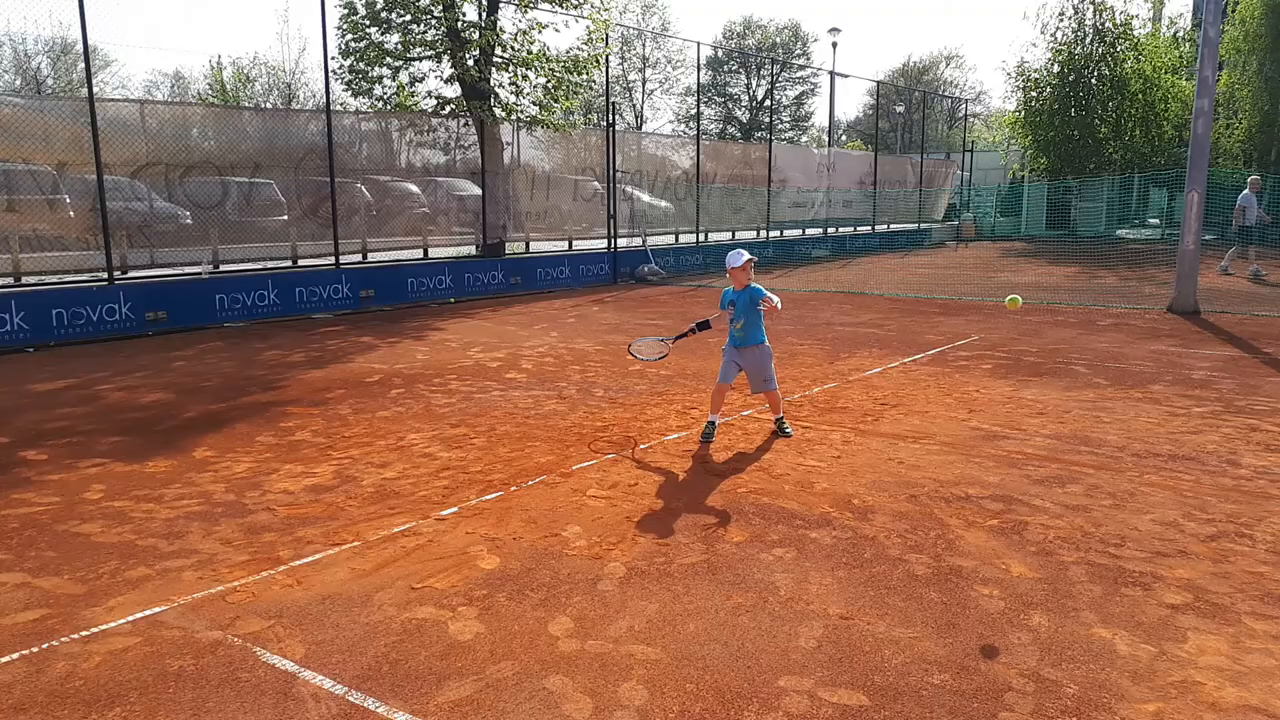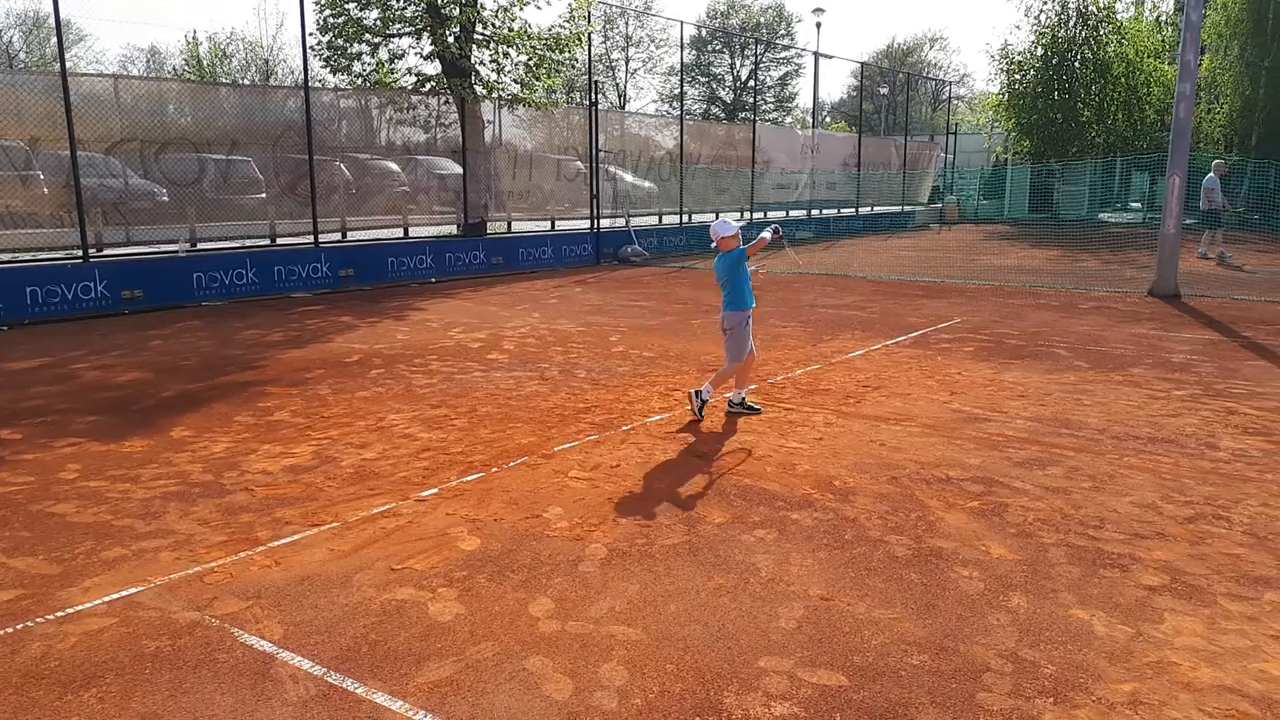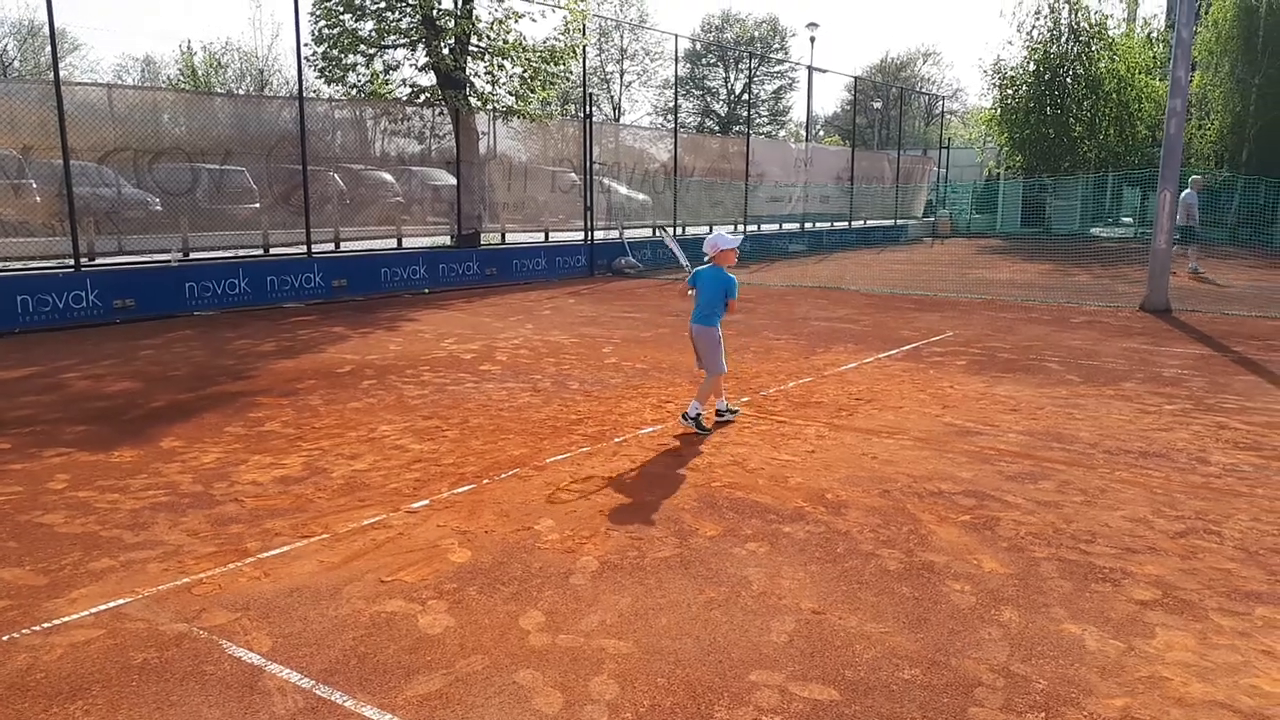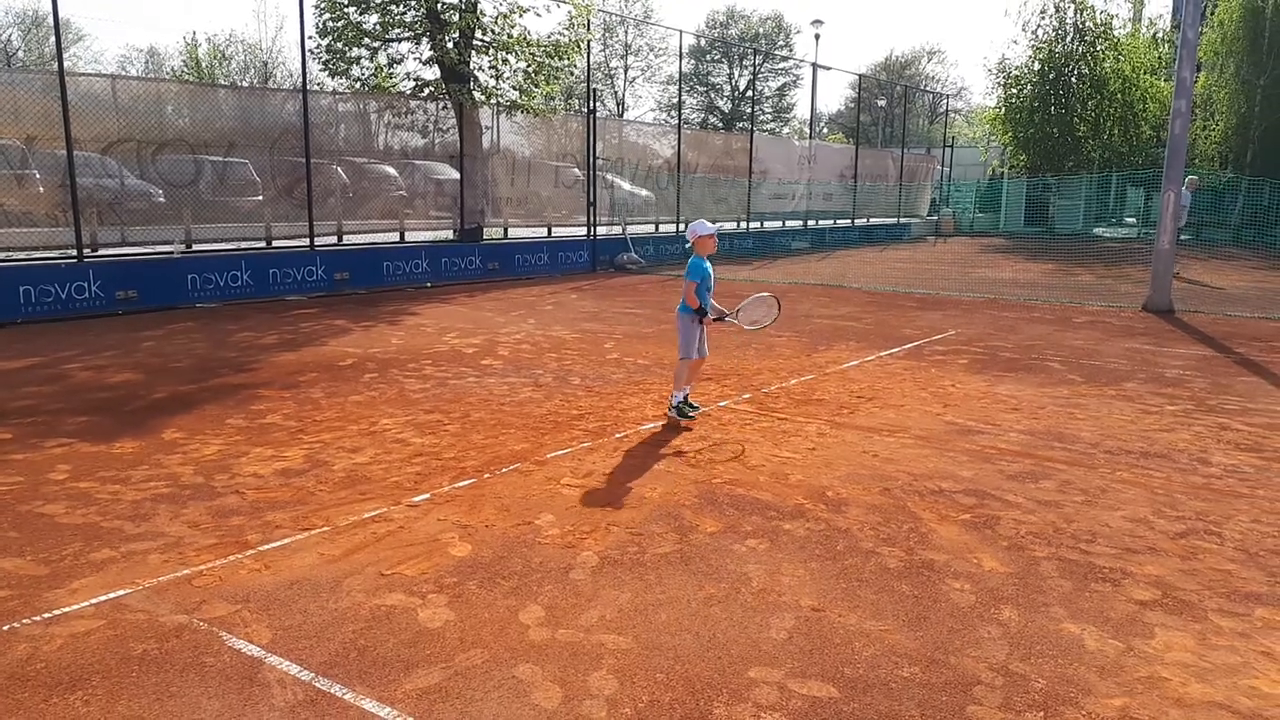
dt=0.4s
person 1, frame 1
left shoulder: (756, 292)
right shoulder: (727, 294)
left elbow: (776, 302)
left wrist: (773, 307)
left hip: (757, 349)
right hip: (734, 349)
left knee: (770, 391)
right knee: (721, 386)
left ankle: (779, 419)
right ankle: (712, 424)
person 1, frame 2
left shoulder: (719, 261)
right shoulder: (734, 257)
right elbow: (761, 242)
right wrist: (772, 230)
left hip: (733, 315)
right hip: (738, 317)
left knee: (750, 359)
right knee: (736, 364)
left ankle: (738, 400)
right ankle: (701, 395)
person 1, frame 3
left shoulder: (700, 271)
right shoulder: (729, 280)
left elbow: (683, 290)
right elbow: (731, 309)
left hip: (696, 326)
right hip: (708, 329)
left knee: (717, 370)
right knee: (714, 374)
left ankle: (722, 408)
right ankle: (691, 415)
person 1, frame 4
left shoulder: (706, 264)
right shoulder: (696, 264)
right elbow: (688, 294)
left wrist: (718, 309)
right wrist: (704, 314)
left hip: (698, 317)
right hip: (689, 316)
left knee: (699, 359)
right knee: (687, 359)
left ankle: (682, 395)
right ankle: (676, 403)
